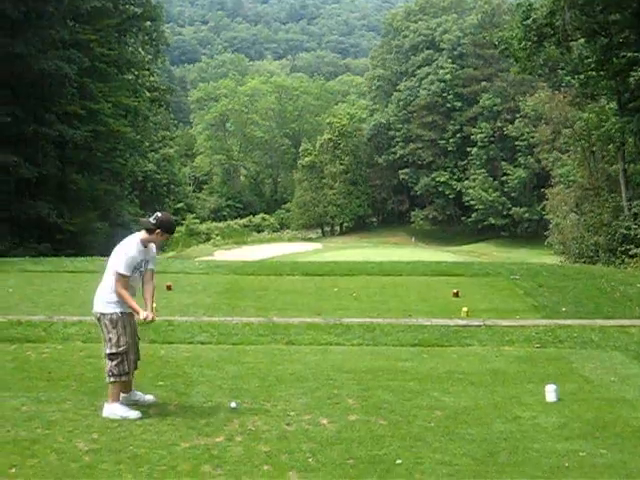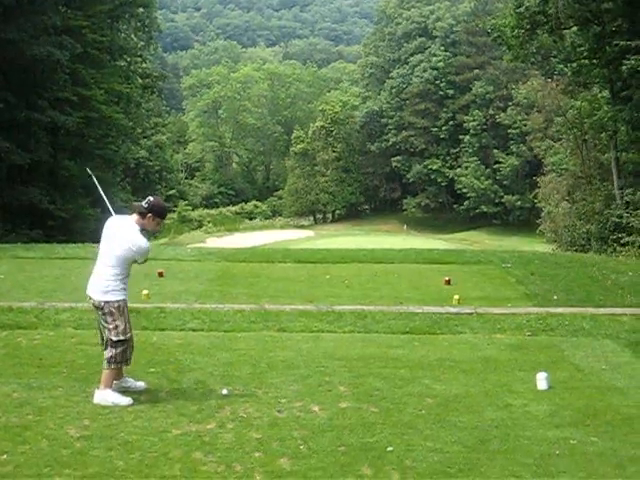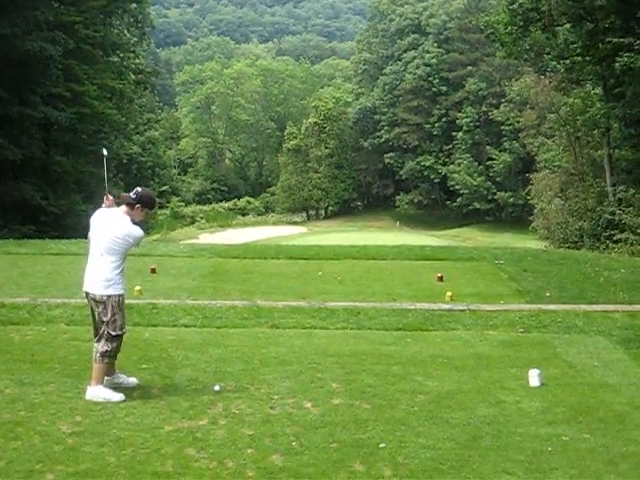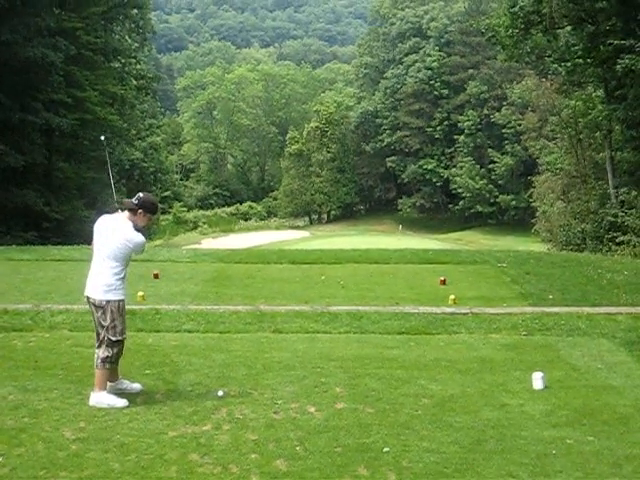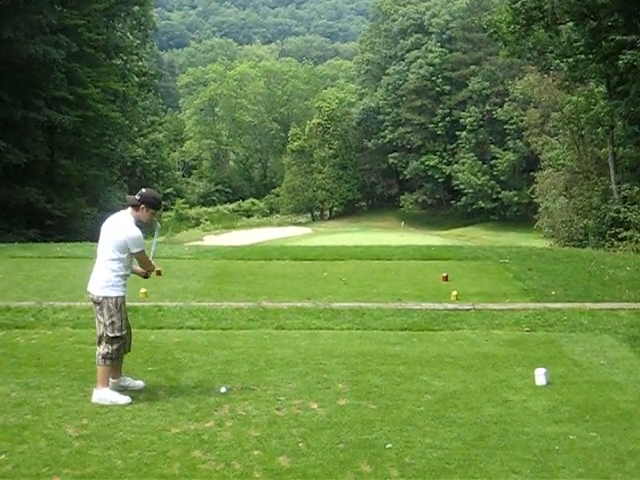
dt=0.3s
person 1, frame 1
left shoulder: (149, 249)
right shoulder: (129, 252)
left elbow: (149, 281)
right elbow: (120, 289)
left wrist: (149, 309)
right wrist: (139, 310)
left hip: (122, 307)
right hip: (110, 307)
left knee: (131, 350)
right knee: (119, 353)
left ankle: (127, 392)
right ankle: (112, 404)
person 1, frame 2
left shoulder: (115, 220)
right shoulder: (140, 243)
right elbow: (142, 260)
left hip: (100, 289)
right hip: (110, 295)
left knee: (117, 338)
right knee: (120, 340)
left ankle: (118, 379)
right ankle: (104, 391)
person 1, frame 3
left shoulder: (99, 214)
right shoulder: (135, 233)
right wrist: (113, 209)
left hip: (91, 285)
right hip: (108, 289)
left knee: (109, 334)
right knee: (108, 336)
left ankle: (110, 375)
right ankle: (95, 387)
person 1, frame 4
left shoulder: (103, 220)
right shoulder: (137, 239)
left hip: (94, 289)
right hip: (109, 294)
left knee: (113, 339)
right knee: (109, 341)
left ankle: (113, 381)
right ankle: (99, 393)
person 1, frame 5
left shoulder: (115, 219)
right shoulder: (132, 231)
right elbow: (145, 263)
left wrist: (136, 269)
right wrist: (150, 269)
left hip: (105, 287)
right hip: (108, 291)
left knee: (121, 334)
right knee: (110, 338)
left ankle: (116, 378)
right ankle: (102, 390)
